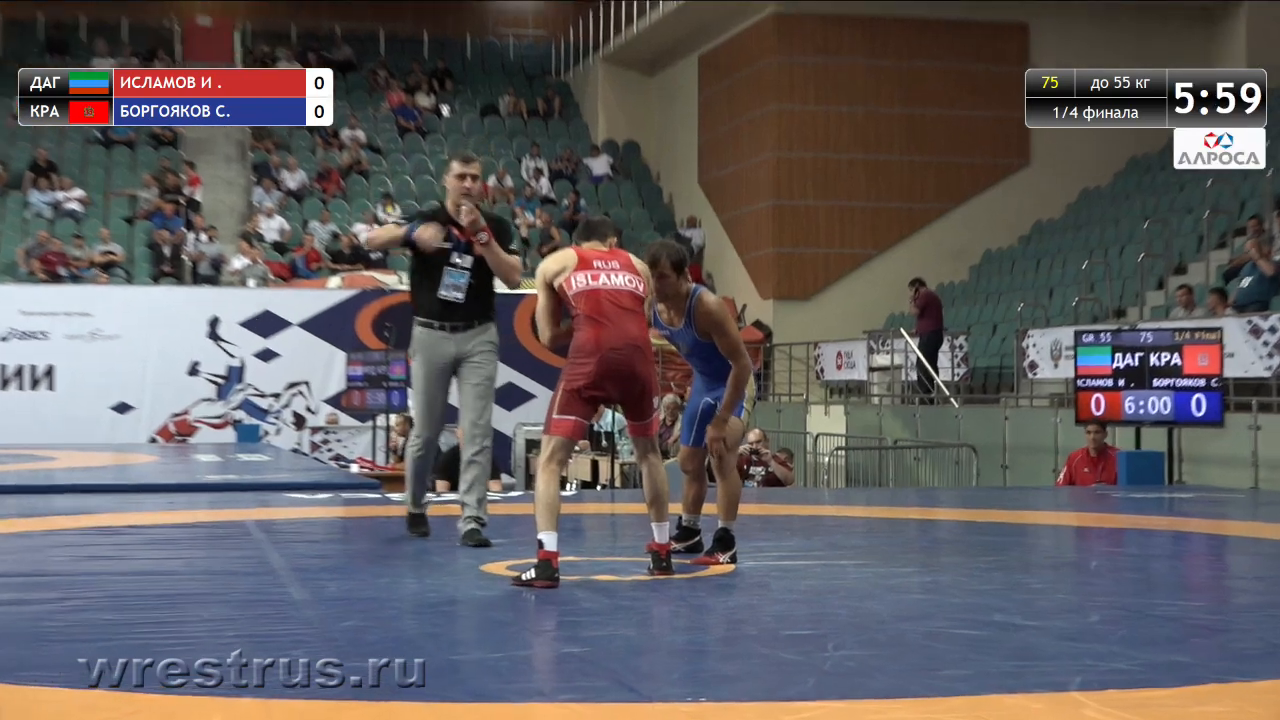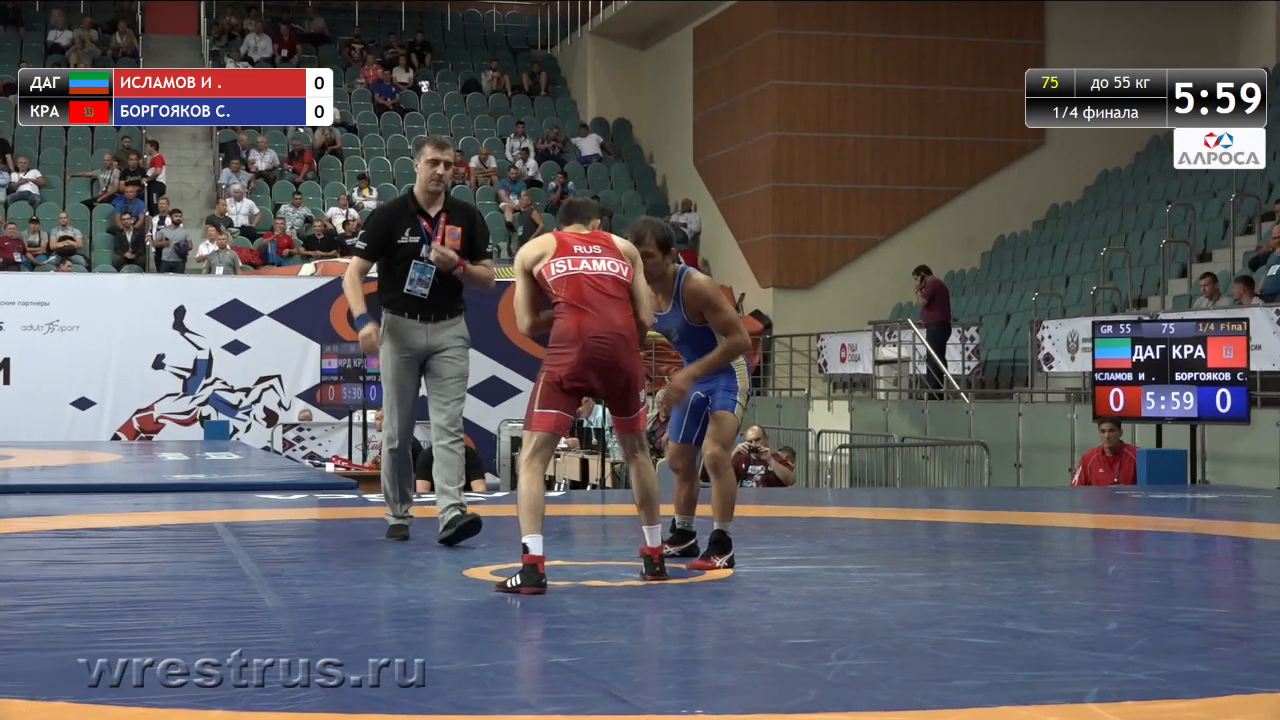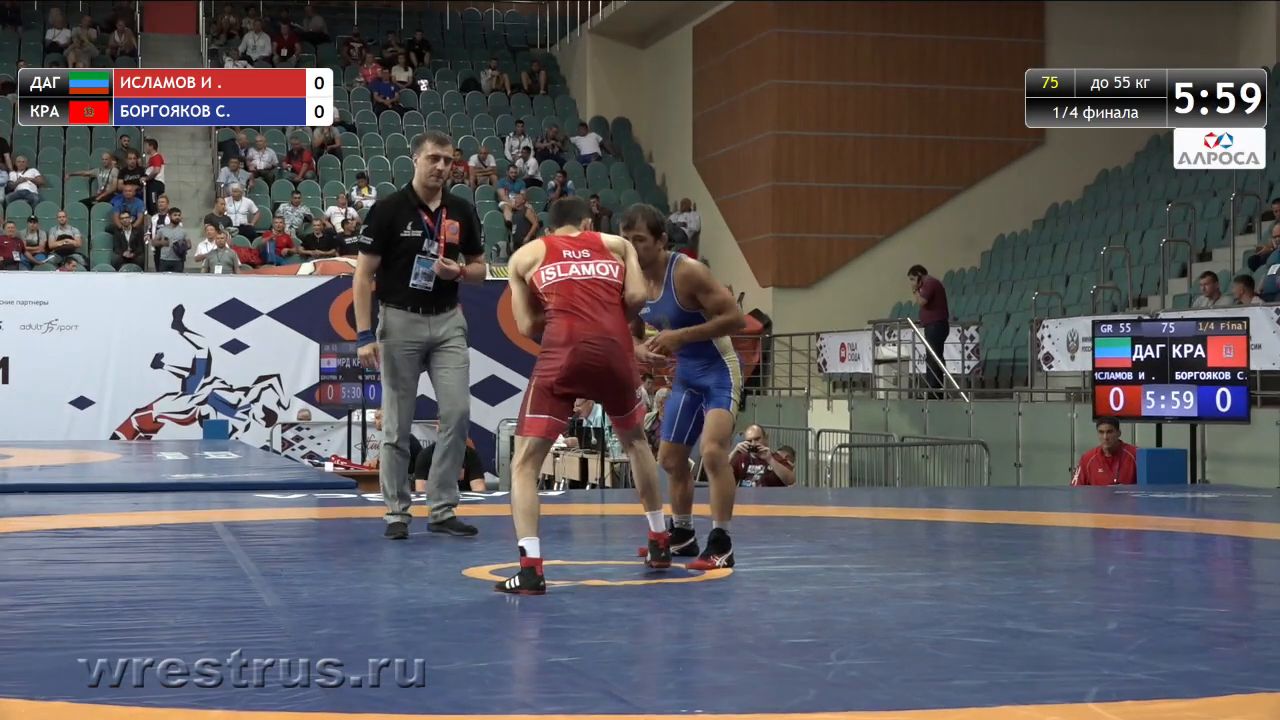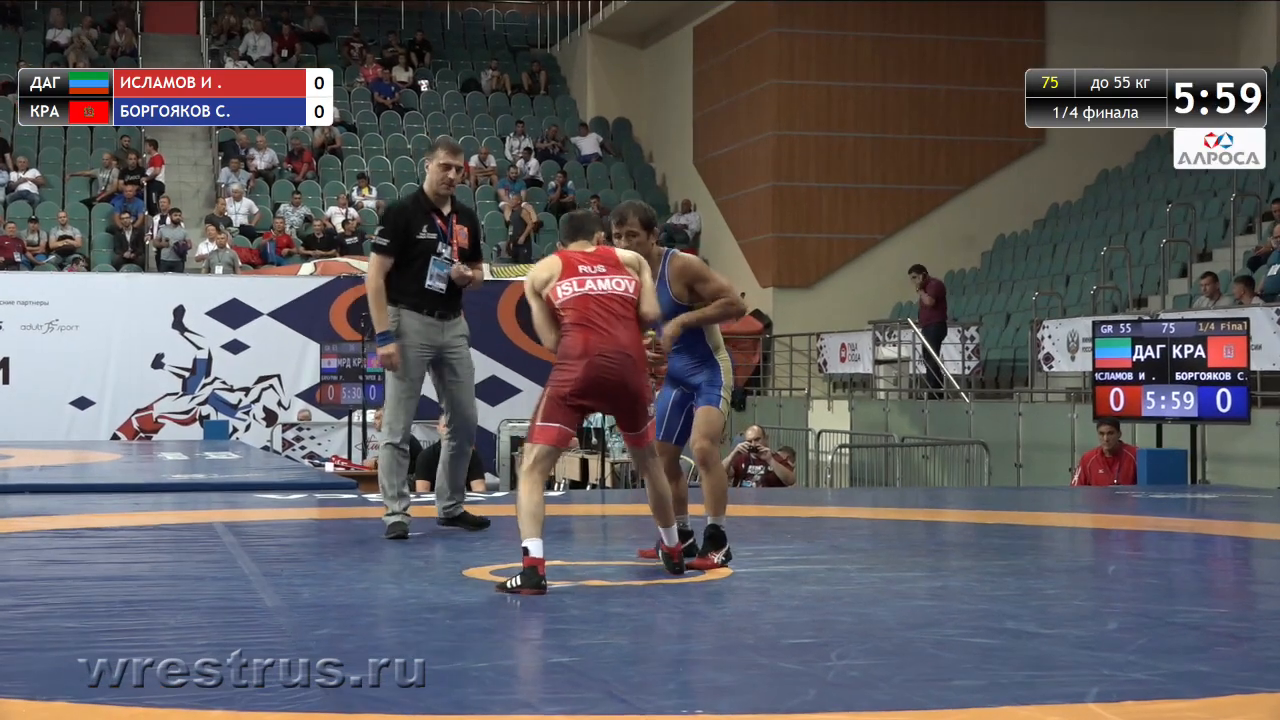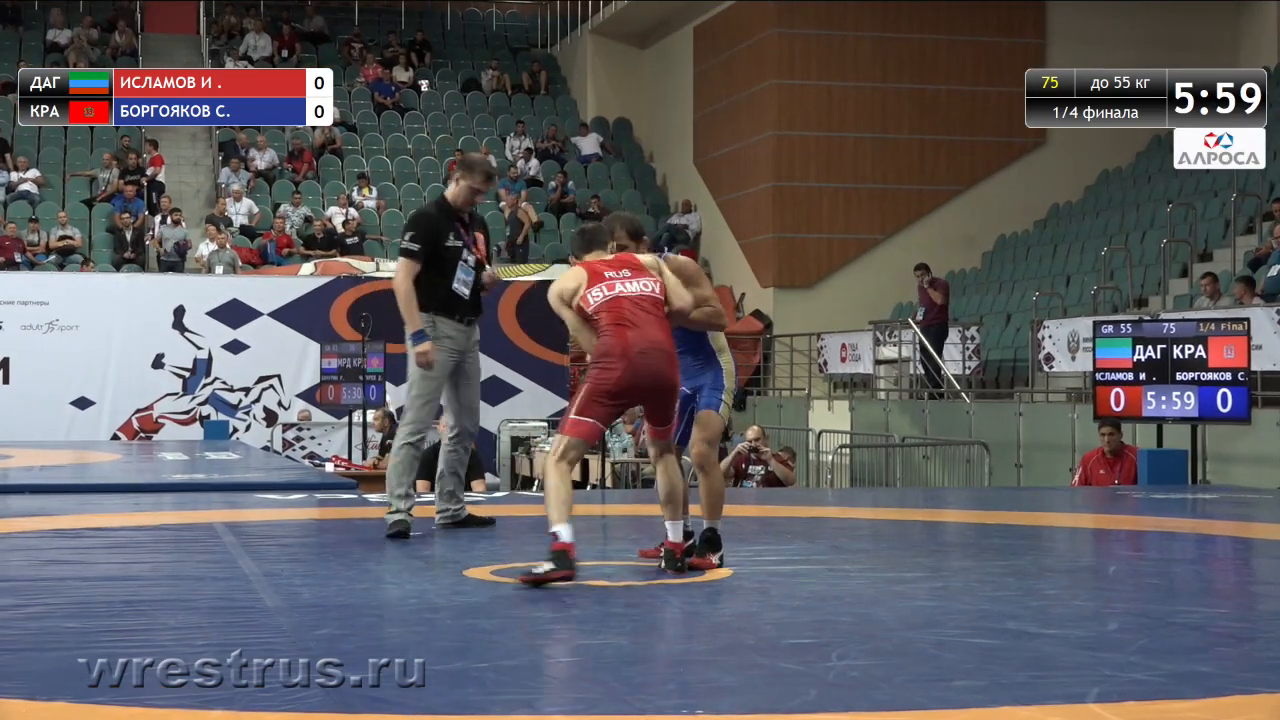
dt=0.2s
person 1, frame 1
left shoulder: (497, 226)
right shoulder: (425, 222)
left elbow: (515, 277)
right elbow: (371, 240)
left wrist: (483, 235)
right wrist: (412, 231)
left hip: (479, 338)
right hip: (431, 337)
left knee: (478, 433)
right knee: (425, 434)
left ankle: (472, 522)
right ankle: (416, 505)
person 1, frame 2
left shoulder: (468, 216)
right shoulder: (387, 215)
left elbow: (488, 277)
right elbow: (354, 274)
left wrist: (459, 267)
right wrist: (363, 320)
left hip: (449, 331)
right hip: (400, 329)
left knee: (448, 425)
right knee: (398, 430)
left ankle: (452, 515)
right ankle: (399, 516)
person 1, frame 3
left shoulder: (463, 211)
right shoulder: (388, 210)
left elbow: (479, 268)
right elbow: (363, 276)
left wrist: (458, 272)
right wrist: (366, 334)
left hip: (448, 322)
right hip: (400, 322)
left knee: (457, 415)
right knee: (397, 425)
left ankle: (441, 510)
right ankle: (397, 514)
person 1, frame 4
left shoulder: (466, 218)
right shoulder: (401, 212)
left elbow: (476, 273)
right elbow: (375, 277)
left wrist: (469, 276)
right wrist: (384, 335)
left hip: (453, 327)
right hip: (410, 325)
left knee: (464, 421)
right knee: (398, 425)
left ankle: (450, 506)
right ankle: (395, 513)
person 1, frame 5
left shoulder: (477, 224)
right shoulder: (427, 218)
right elbow: (402, 279)
left wrist: (488, 279)
right wrist: (419, 335)
left hip: (468, 331)
right hip: (435, 329)
left knee: (466, 424)
right knee: (417, 423)
left ankle: (449, 508)
right ankle: (398, 512)
person 2, frame 1
left shoulder: (555, 262)
right shoulder: (638, 265)
left elbow: (548, 336)
left hip: (590, 357)
right hip: (637, 356)
left knee: (550, 461)
right knee: (649, 453)
left ankle: (547, 562)
right ankle: (662, 552)
person 2, frame 2
left shoulder: (534, 248)
right shoulder: (625, 248)
left elbow: (527, 325)
right elbow: (644, 314)
left hip: (571, 348)
right hip: (621, 347)
left knee: (532, 458)
right knee: (636, 452)
left ankle: (533, 568)
right ankle: (654, 558)
person 2, frame 3
left shoulder: (524, 256)
right shoulder: (616, 244)
left elbow: (527, 327)
right elbow: (636, 297)
left hip: (563, 354)
right hip: (613, 352)
left knee: (524, 464)
right knee: (636, 443)
left ankle: (530, 569)
right ankle: (660, 540)
person 2, frame 4
left shoulder: (540, 272)
right shoulder: (628, 260)
left elbow: (553, 342)
right elbow: (652, 314)
left hip: (578, 370)
right hip: (629, 367)
left knee: (531, 469)
right knee: (646, 458)
left ankle: (532, 568)
right ankle: (672, 551)
person 2, frame 5
left shoulder: (562, 286)
right shoulder: (648, 263)
left elbow: (590, 344)
right elbow: (684, 306)
left hip: (616, 364)
right hip: (663, 362)
left knee: (558, 460)
right knee: (664, 453)
left ankle: (561, 552)
right ankle: (675, 550)
person 3, frame 1
left shoulder: (707, 306)
right shoulder: (651, 304)
left elbow: (742, 364)
left wrist: (720, 420)
left hip: (733, 382)
right hip: (704, 381)
left knee: (721, 455)
right knee: (688, 461)
left ankle: (725, 542)
right ankle: (689, 533)
person 3, frame 2
left shoulder: (696, 287)
left elbow: (741, 340)
left wrist: (690, 373)
left hip: (727, 373)
right hip: (695, 375)
left knee: (715, 453)
right knee: (678, 459)
left ankle: (721, 545)
right ankle: (683, 536)
person 3, frame 3
left shoulder: (688, 272)
left elbow: (737, 318)
right elbow: (632, 335)
left wrist: (679, 336)
right wrist: (642, 351)
left hip: (719, 370)
right hip: (685, 373)
left knee: (713, 452)
right knee: (671, 457)
left ankle: (720, 545)
right ankle: (682, 536)
person 3, frame 4
left shoulder: (684, 266)
left elbow: (736, 305)
left wrist: (683, 320)
left hip: (709, 370)
right hip: (674, 374)
left knee: (704, 449)
right knee: (663, 456)
left ankle: (716, 539)
right ankle: (682, 536)
person 3, frame 5
left shoulder: (679, 268)
left elbow: (719, 319)
left hip: (712, 372)
right hip: (678, 377)
left knee: (701, 451)
left ankle: (711, 541)
right ankle: (681, 536)
